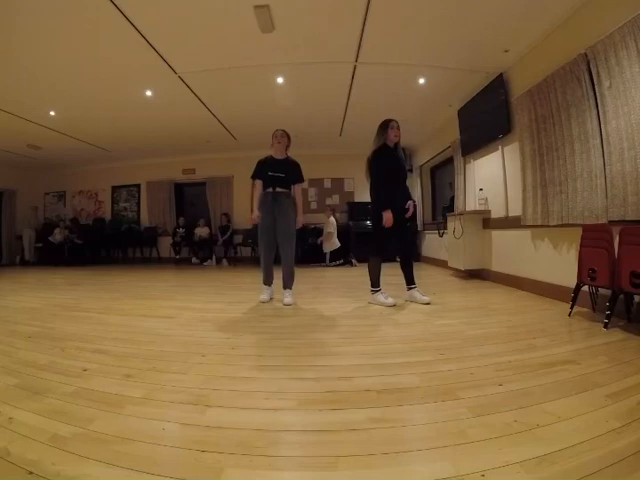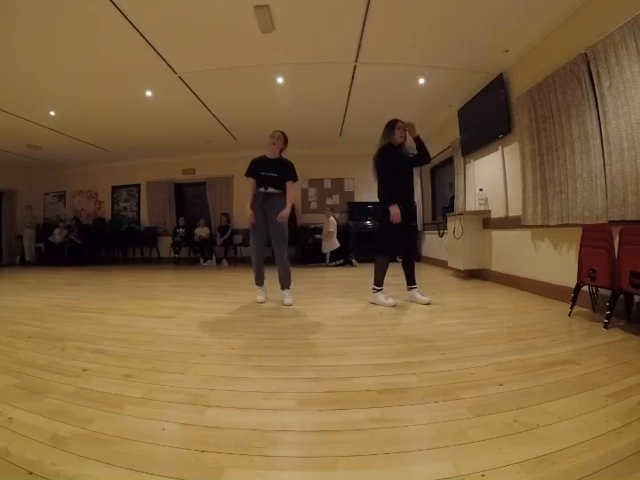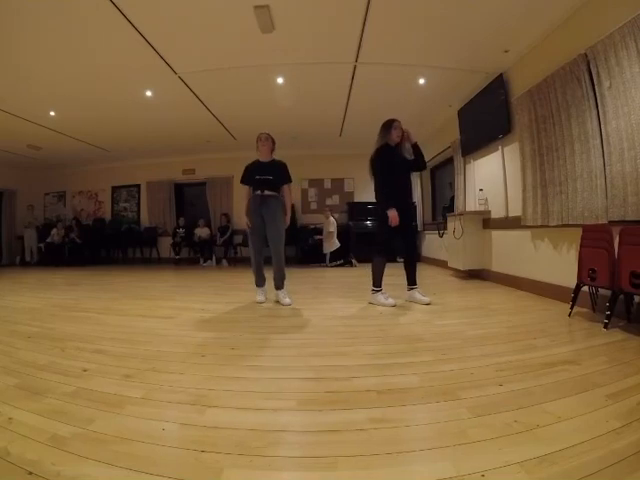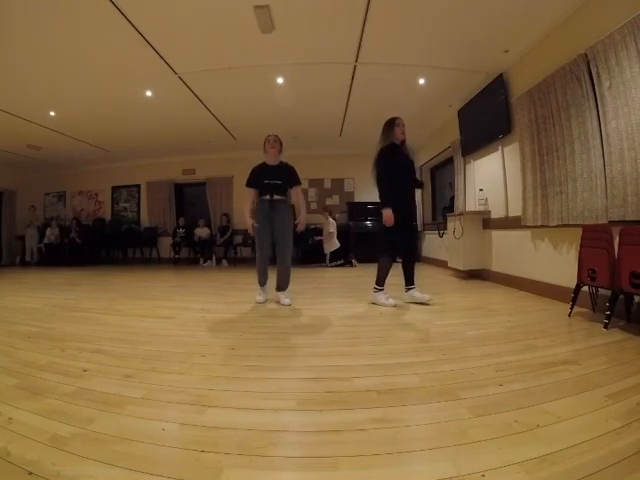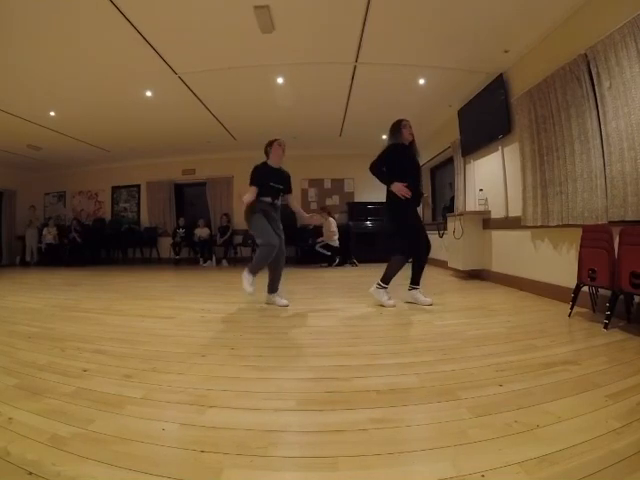
dt=0.5s
person 1, frame 1
left shoulder: (397, 155)
right shoulder: (378, 155)
right elbow: (376, 185)
left wrist: (410, 200)
right wrist: (385, 209)
left hip: (400, 210)
right hip: (383, 210)
left knee: (407, 247)
right knee: (379, 248)
left ankle: (411, 289)
right ankle: (375, 292)
person 1, frame 2
left shoulder: (403, 155)
right shoulder: (384, 153)
left elbow: (425, 159)
right elbow: (384, 181)
left wrist: (416, 136)
right wrist: (392, 204)
left hip: (407, 206)
right hip: (391, 207)
left knee: (409, 247)
right knee: (385, 247)
left ankle: (412, 289)
right ankle: (377, 291)
person 1, frame 3
left shoulder: (401, 156)
right shoulder: (381, 154)
left elbow: (421, 165)
right elbow: (380, 184)
left wrist: (412, 142)
right wrist: (389, 208)
left hip: (405, 207)
right hip: (389, 208)
left knee: (411, 247)
right knee: (383, 247)
left ankle: (412, 289)
right ankle: (376, 292)
person 1, frame 4
left shoulder: (404, 153)
right shoulder: (387, 152)
right elbow: (382, 181)
left wrist: (422, 184)
right wrist: (386, 206)
left hip: (407, 207)
right hip: (393, 208)
left knee: (410, 248)
right knee: (391, 248)
left ankle: (410, 290)
right ankle: (378, 291)
person 1, frame 5
left shoulder: (410, 153)
right shoulder: (394, 149)
right elbow: (375, 167)
left wrist: (420, 195)
right wrist: (391, 184)
left hip: (409, 207)
right hip: (398, 206)
left knee: (422, 246)
right knee: (406, 247)
left ankle: (414, 289)
right ankle: (381, 287)
person 2, frame 1
left shoulder: (293, 164)
right shoulder: (263, 163)
left elbow: (298, 190)
right elbow: (257, 187)
left wrist: (300, 213)
right wrist: (255, 209)
left hip: (286, 203)
right hip: (266, 203)
left knee: (287, 247)
right knee: (266, 247)
left ankle: (287, 289)
right ankle: (268, 287)
person 2, frame 2
left shoulder: (287, 165)
right shoulder: (256, 162)
left elbow: (290, 189)
right elbow: (251, 186)
left wrist: (287, 208)
right wrist: (248, 207)
left hip: (277, 203)
right hip: (259, 203)
left knee: (280, 247)
right knee: (257, 247)
left ankle: (286, 289)
right ankle: (260, 287)
person 2, frame 3
left shoulder: (280, 166)
right shoulder: (251, 168)
left elbow: (286, 191)
right elbow: (246, 192)
left wrist: (288, 213)
right wrist: (245, 214)
left hip: (275, 205)
right hip: (255, 206)
left knee: (277, 248)
right knee: (256, 249)
left ankle: (280, 289)
right ankle: (260, 288)
person 2, frame 4
left shoulder: (287, 169)
right shoulder: (258, 170)
left elbow: (297, 192)
right elbow: (251, 195)
left wrist: (302, 214)
right wrist: (248, 216)
left hip: (282, 210)
right hip: (262, 210)
left knee: (285, 253)
right knee: (263, 253)
left ankle: (282, 291)
right ankle: (262, 288)
person 2, frame 5
left shoulder: (284, 175)
right shoulder: (260, 170)
left elbow: (289, 199)
right elbow: (252, 192)
left wrist: (303, 215)
right wrist: (247, 198)
left hip: (273, 213)
right hip: (257, 211)
left knee: (280, 255)
right knee: (271, 243)
left ankle: (272, 294)
right ankle: (249, 273)
